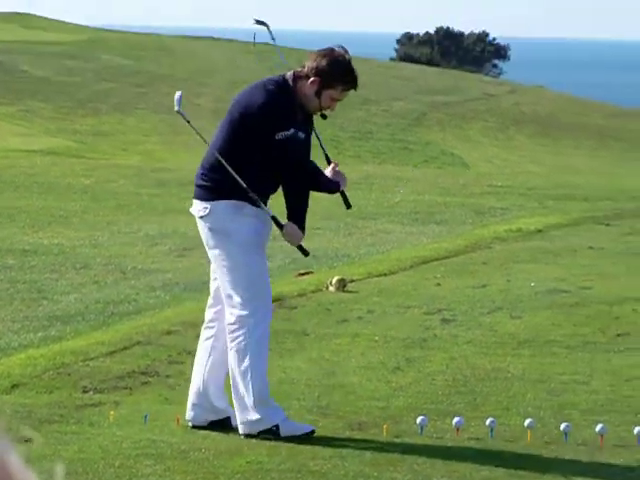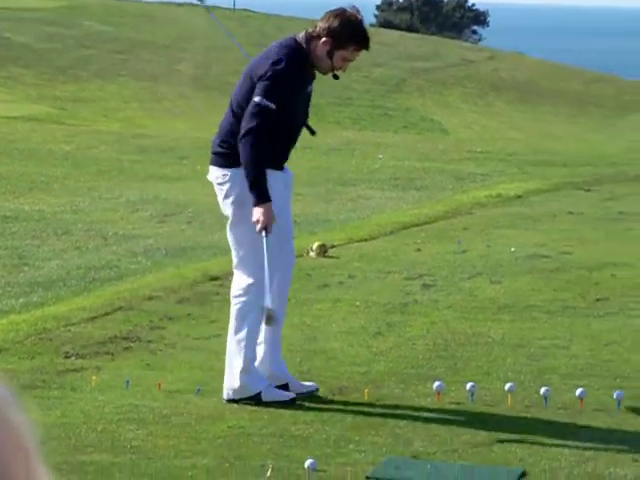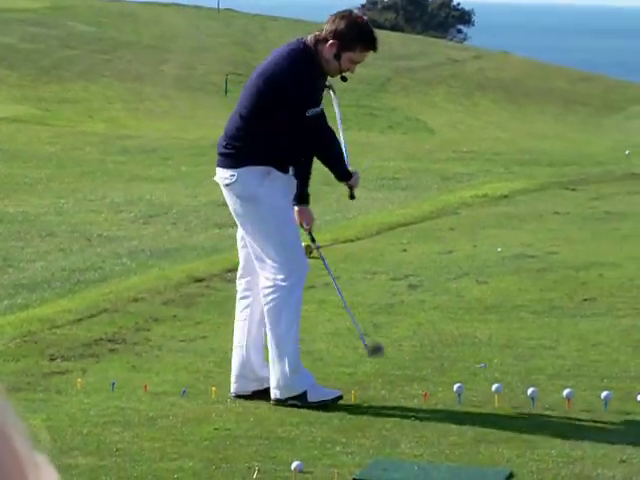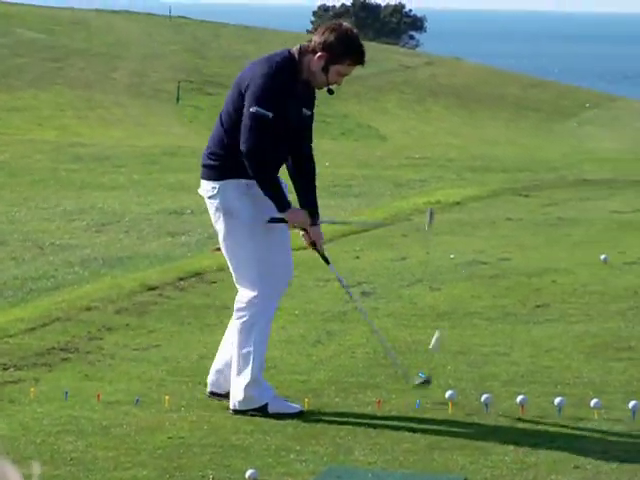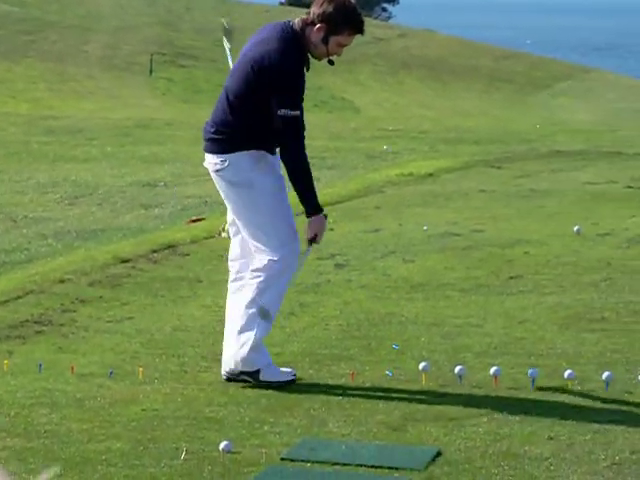
dt=0.5s
person 1, frame 1
left shoulder: (300, 112)
right shoulder: (267, 101)
left elbow: (296, 173)
right elbow: (298, 168)
left wrist: (296, 223)
right wrist: (334, 183)
left hip: (246, 208)
right hip: (225, 207)
left knee: (226, 309)
right knee: (251, 308)
left ankle: (205, 408)
right ankle: (258, 416)
person 1, frame 2
left shoulder: (298, 59)
right shoulder: (283, 66)
right elbow: (253, 132)
left wrist: (299, 122)
right wrist: (259, 200)
left hip: (268, 170)
right hip: (242, 172)
left knee: (278, 272)
right knee: (256, 274)
left ankle: (269, 372)
right ankle: (242, 382)
person 1, frame 3
left shoulder: (303, 64)
right shoulder: (295, 71)
left elbow: (307, 137)
right elbow: (318, 137)
left wrist: (302, 198)
right wrist: (346, 175)
left hip: (260, 171)
right hip: (250, 173)
left knee: (258, 274)
right knee: (286, 270)
left ankle: (249, 377)
right ankle: (288, 382)
person 1, frame 4
left shoulder: (304, 87)
right shoulder: (270, 78)
left elbow: (300, 153)
right elbow: (251, 147)
left wrist: (311, 217)
right wrist: (284, 207)
left hip: (261, 184)
right hip: (234, 187)
left knee: (276, 278)
right knee: (259, 287)
left ankle: (225, 376)
right ankle: (249, 393)
person 1, frame 5
left shoulder: (282, 35)
right shoulder: (283, 57)
right elbow: (293, 140)
right wrist: (313, 210)
left hip: (245, 152)
right hip: (239, 157)
left knee: (250, 256)
right knee: (280, 252)
left ankle: (242, 354)
right ankle: (245, 355)
